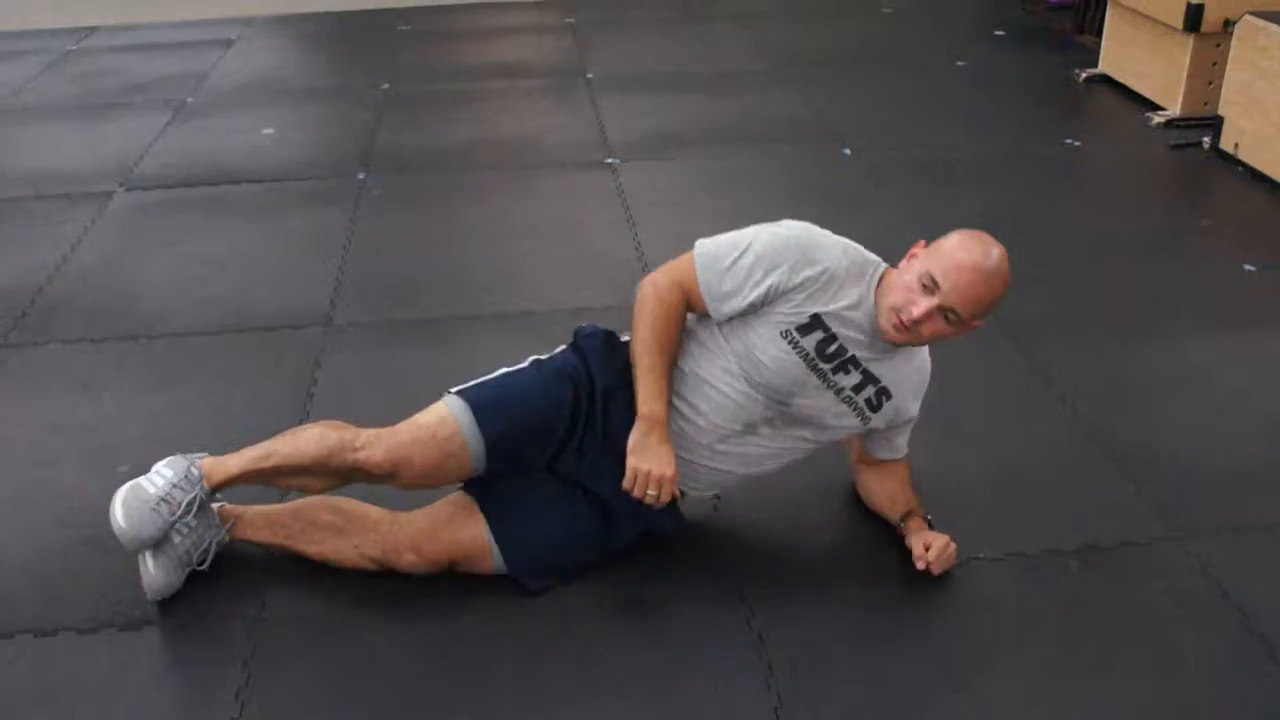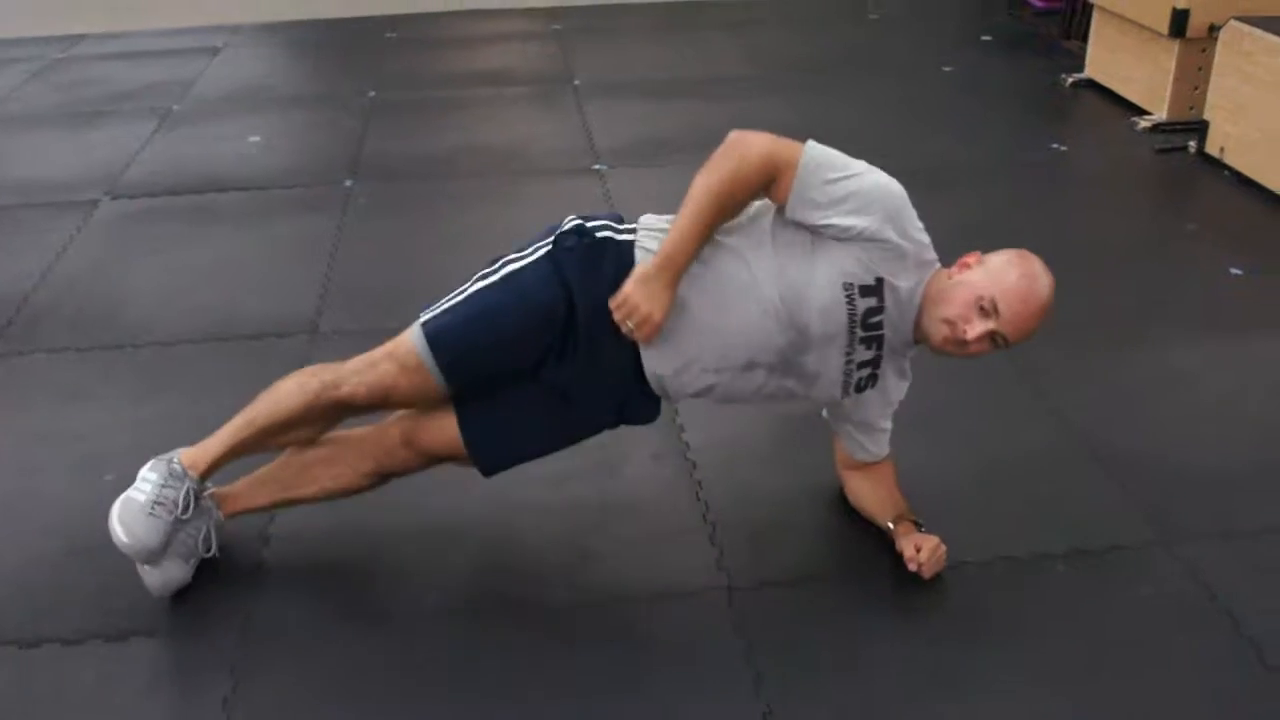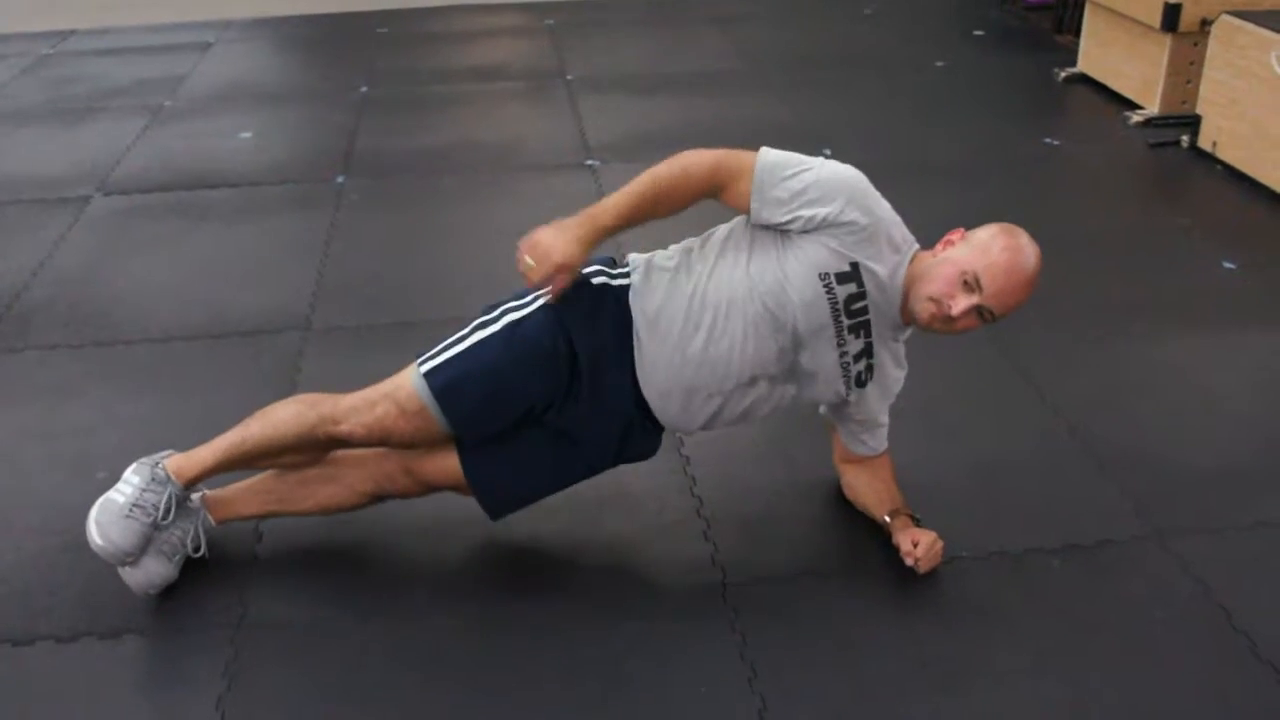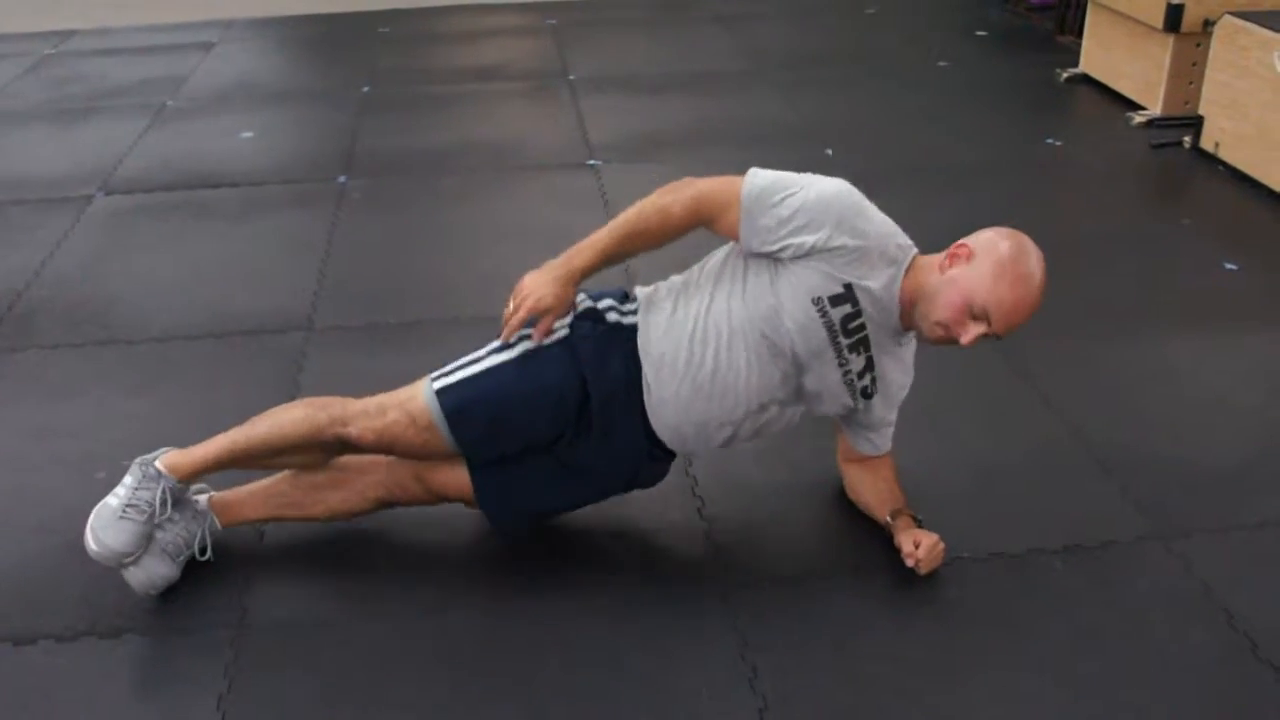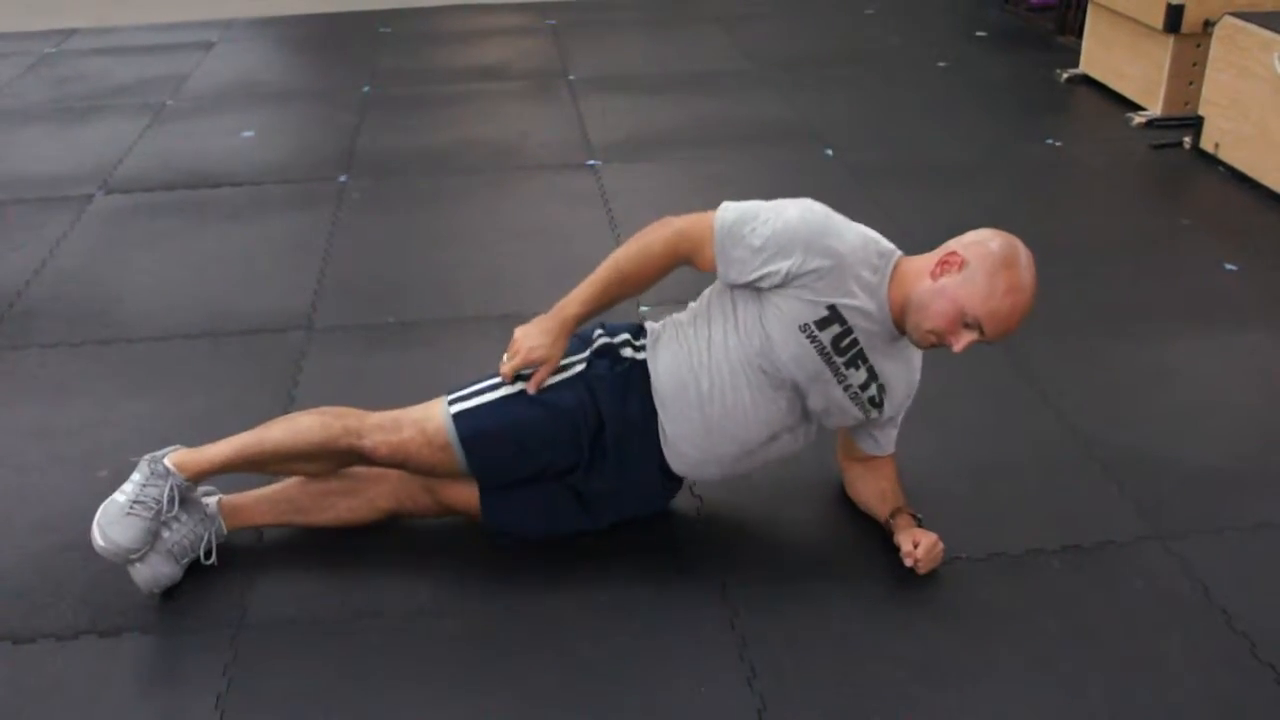
dt=0.4s
person 1, frame 1
left shoulder: (905, 383)
right shoulder: (810, 259)
left elbow: (877, 464)
right elbow: (662, 286)
left wrist: (916, 525)
right wrist: (652, 424)
left hip: (630, 502)
right hip: (607, 390)
left knee: (414, 546)
right knee: (395, 456)
left ankle: (218, 525)
right ankle: (205, 473)
person 1, frame 2
left shoulder: (884, 369)
right shoulder: (887, 223)
left elbow: (862, 465)
right elbow: (752, 151)
left wrist: (904, 528)
right wrist: (661, 265)
left hip: (615, 376)
right hip: (596, 284)
left knee: (411, 444)
right knee: (372, 383)
left ankle: (210, 513)
right ankle: (188, 467)
person 1, frame 3
left shoulder: (879, 367)
right shoulder: (853, 208)
left elbow: (858, 459)
right elbow: (710, 167)
left wrist: (903, 524)
right wrist: (585, 226)
left hip: (619, 420)
right hip: (594, 325)
left knee: (409, 474)
right knee: (368, 422)
left ankle: (202, 517)
right ankle: (175, 474)
person 1, frame 4
left shoulder: (890, 371)
right shoulder: (848, 225)
left elbow: (862, 459)
right elbow: (695, 199)
left wrist: (905, 524)
right wrist: (565, 268)
left hip: (631, 446)
right hip: (603, 358)
left knee: (417, 482)
right knee: (377, 428)
left ankle: (205, 519)
right ankle: (175, 471)
person 1, frame 5
left shoulder: (898, 375)
right shoulder: (825, 246)
left elbow: (865, 462)
right elbow: (677, 236)
left wrist: (906, 525)
right wrist: (556, 318)
left hip: (641, 476)
right hip: (621, 391)
left knee: (420, 493)
right knee: (391, 440)
left ankle: (210, 519)
right ankle: (181, 469)
